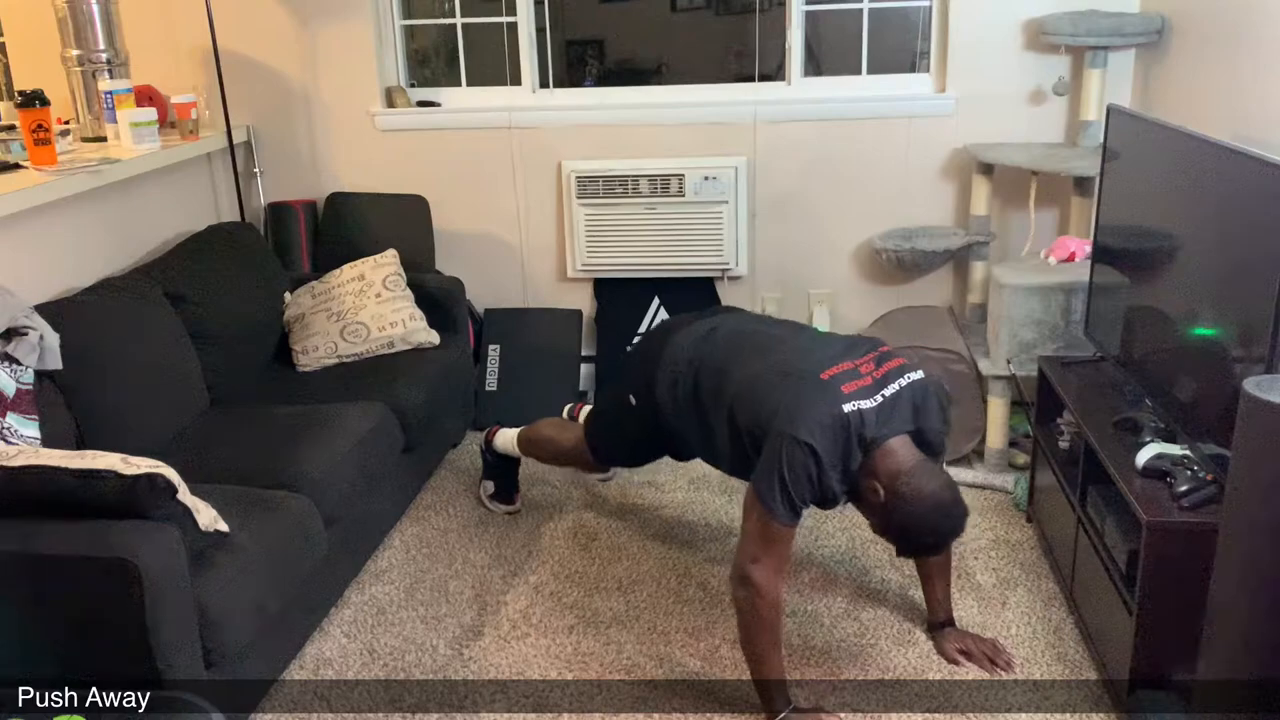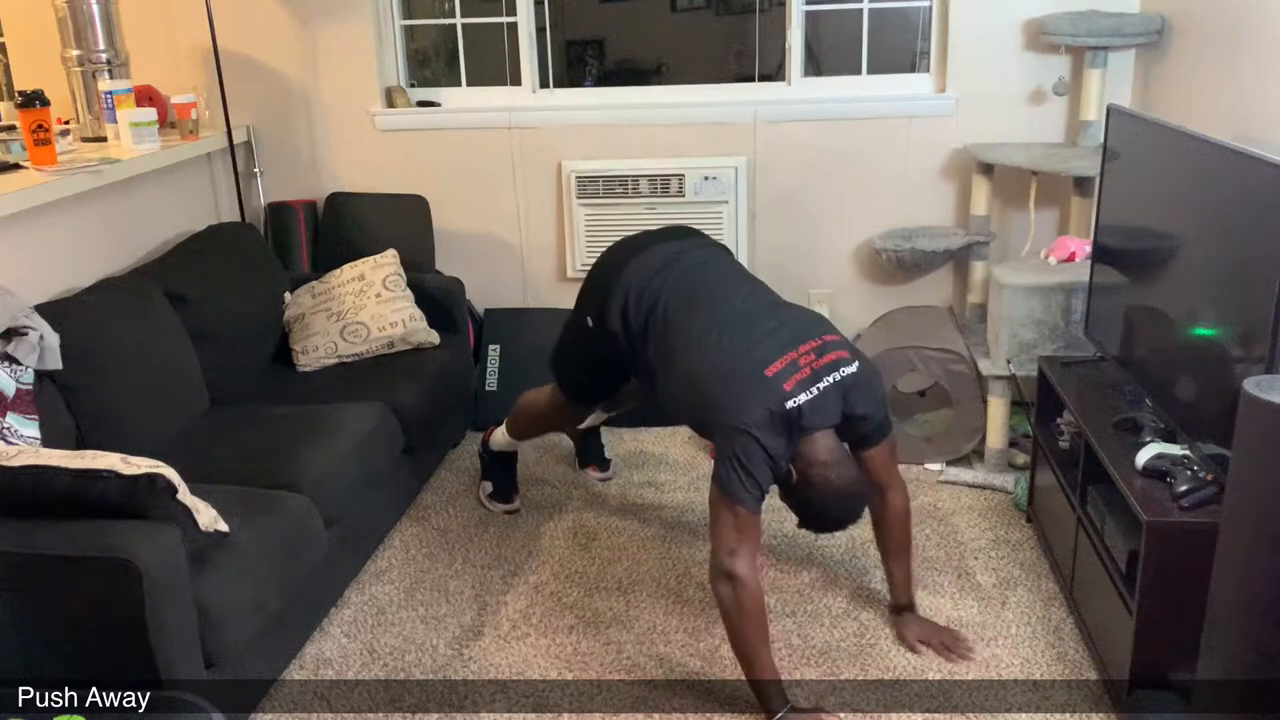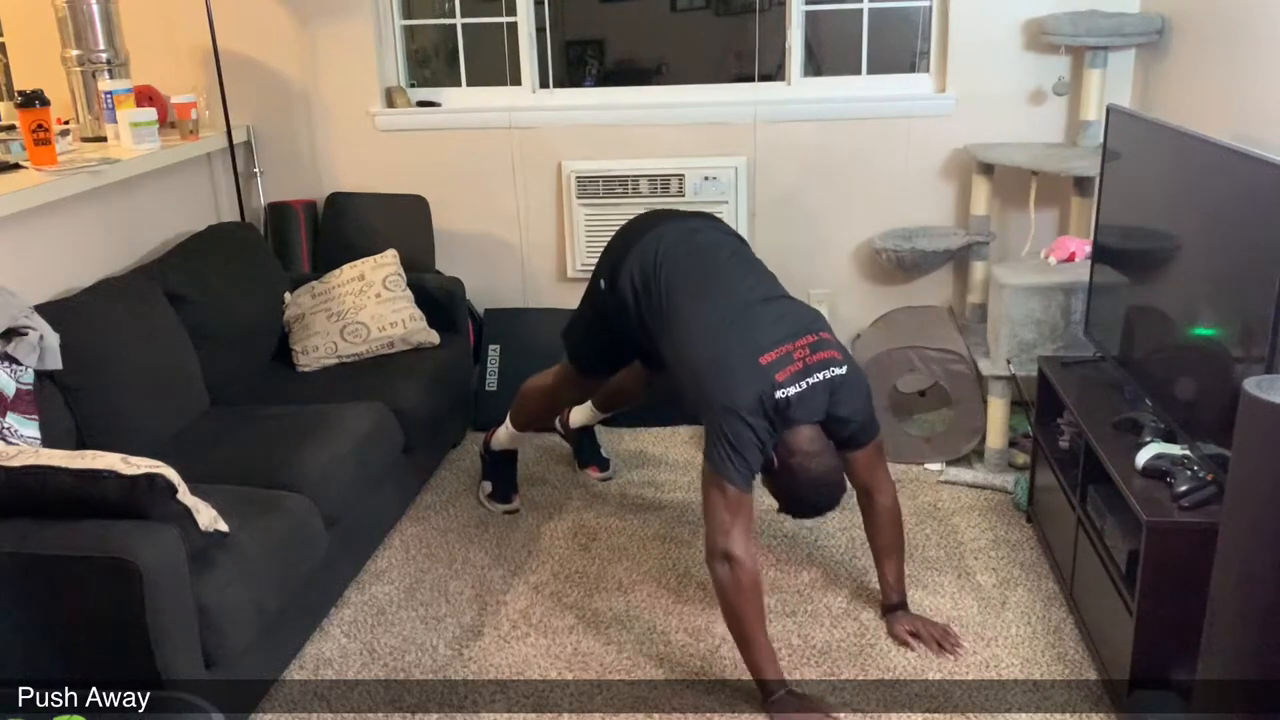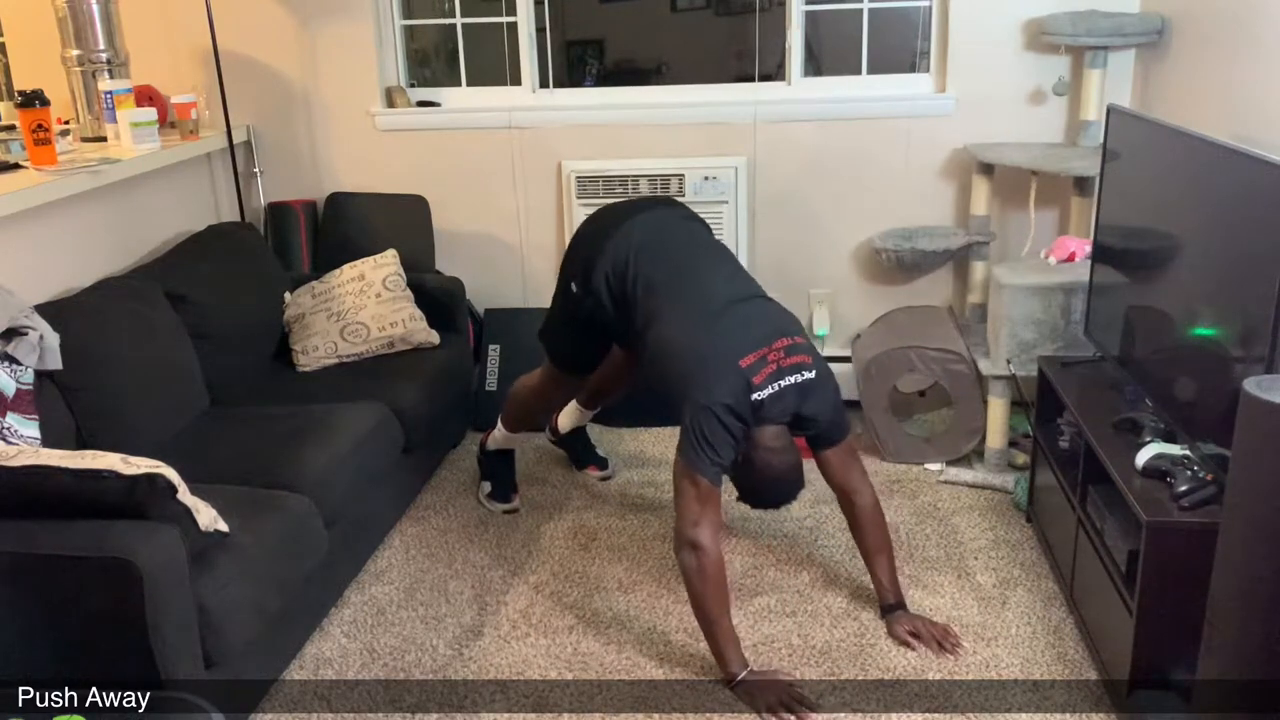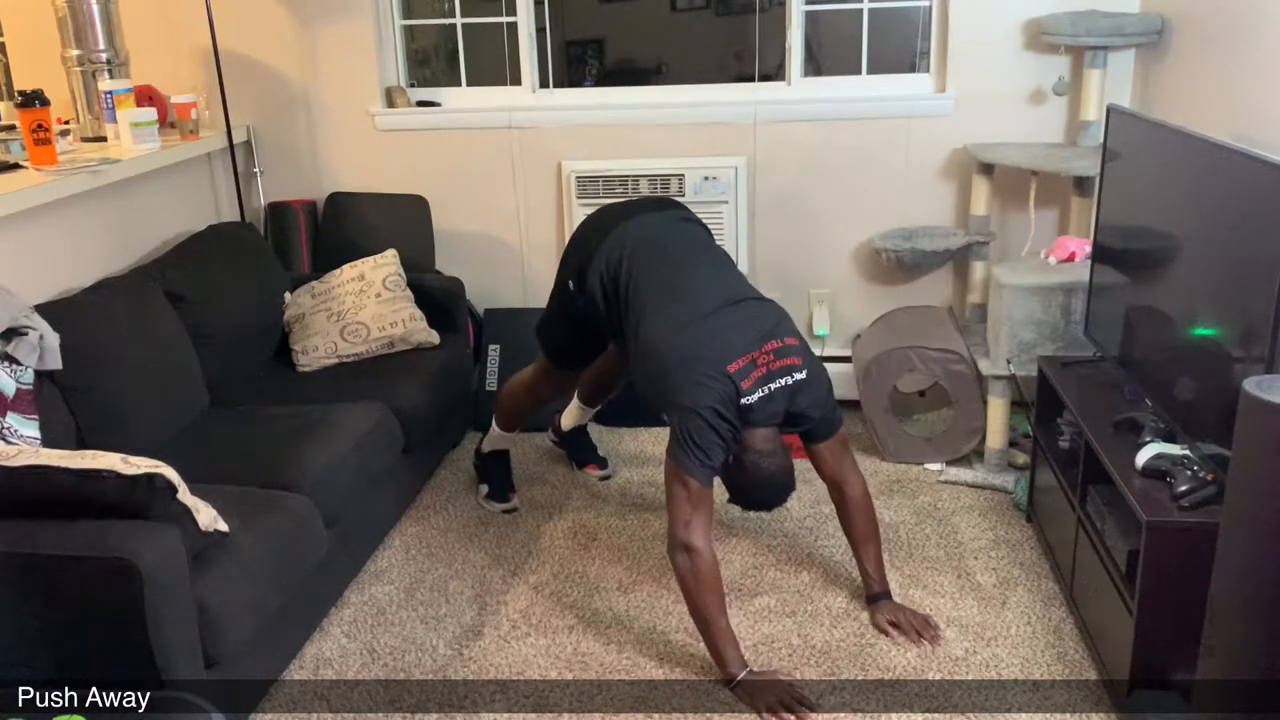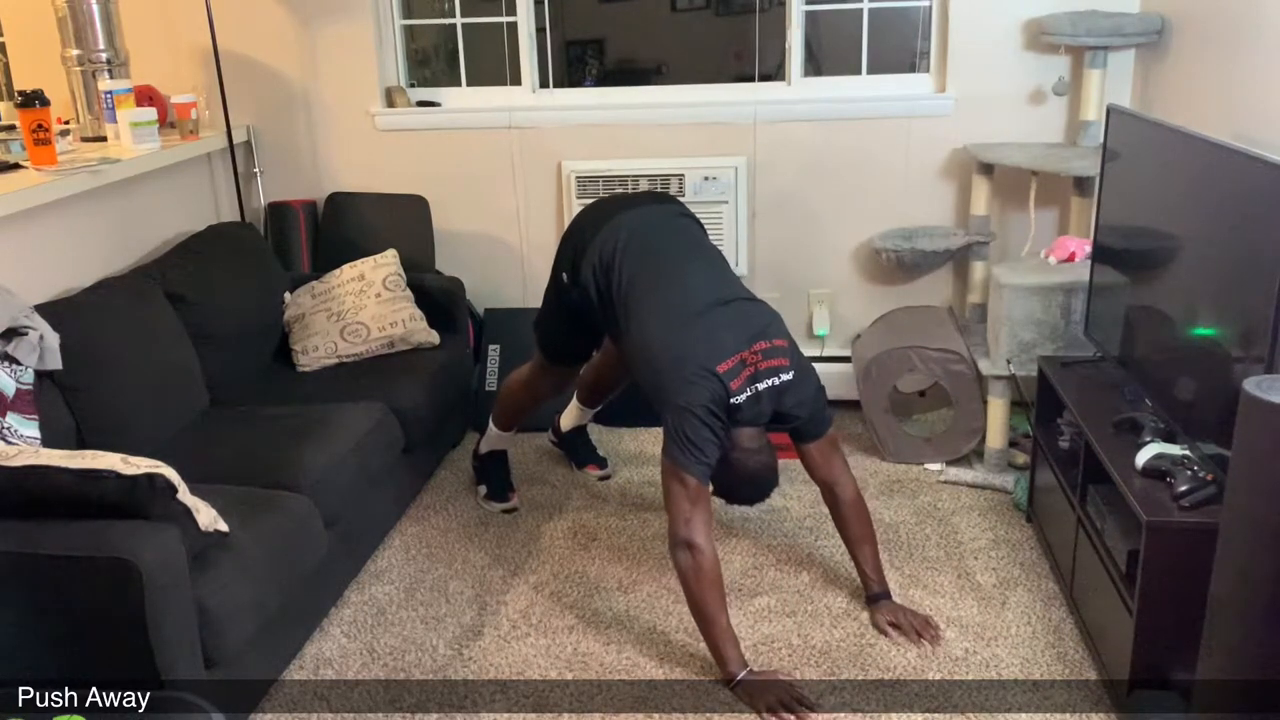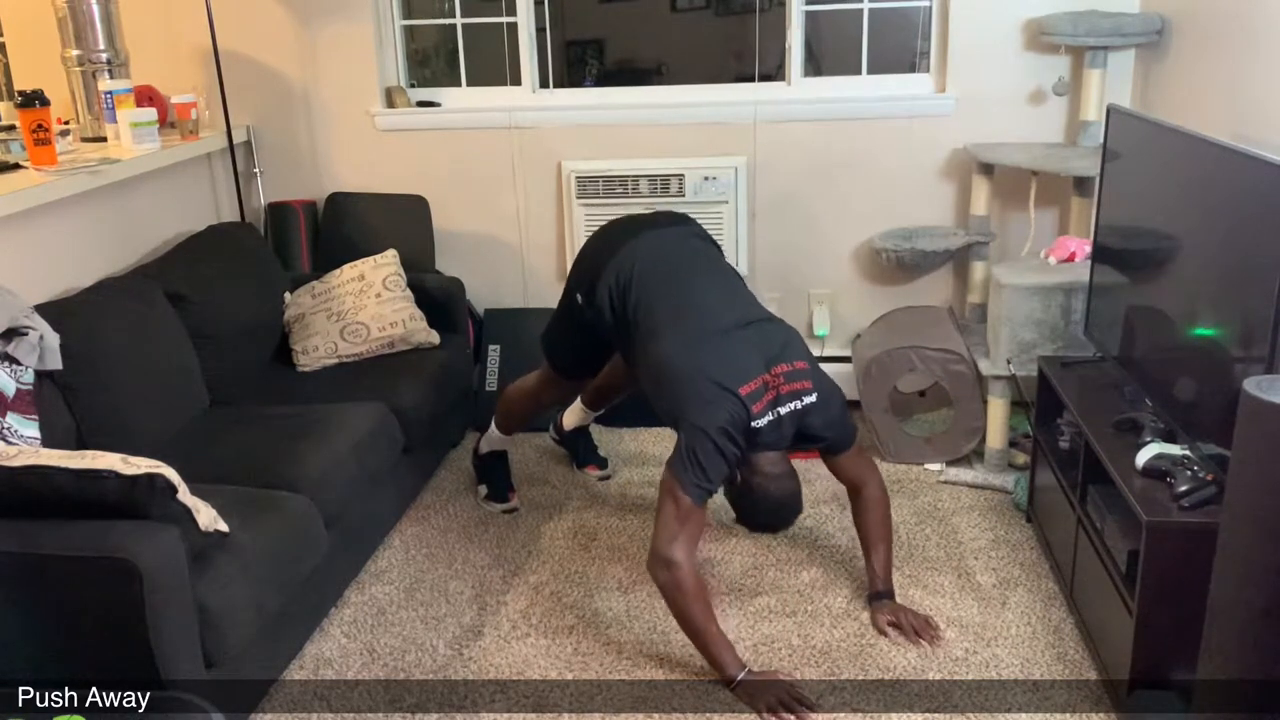
dt=0.5s
person 1, frame 1
left shoulder: (924, 402)
right shoulder: (811, 440)
left elbow: (927, 514)
right elbow: (755, 577)
left wrist: (942, 624)
left hip: (725, 343)
right hip: (677, 367)
right knee: (594, 449)
left ankle: (590, 412)
right ankle: (503, 444)
person 1, frame 2
left shoulder: (859, 382)
right shoulder: (753, 427)
left elbow: (888, 491)
right elbow: (732, 572)
left wrist: (904, 609)
left hip: (692, 258)
right hip: (627, 284)
left knee: (641, 382)
right knee: (569, 400)
left ankle: (587, 424)
right ankle: (499, 446)
person 1, frame 3
left shoulder: (845, 384)
right shoulder: (743, 407)
left elbow: (878, 490)
right elbow: (729, 553)
left wrist: (896, 606)
left hip: (706, 241)
right hip: (641, 258)
left knee: (648, 373)
right knee: (576, 378)
left ankle: (577, 424)
right ankle: (502, 444)
person 1, frame 4
left shoulder: (811, 382)
right shoulder: (716, 405)
left elbow: (856, 489)
right elbow: (696, 543)
left wrist: (894, 607)
right wrist: (738, 675)
left hip: (673, 228)
right hip: (610, 249)
left knee: (627, 360)
right knee: (561, 376)
left ankle: (569, 427)
right ankle: (497, 447)
person 1, frame 5
left shoulder: (805, 378)
right shoulder: (705, 406)
left elbow: (847, 481)
right elbow: (689, 545)
left wrist: (879, 595)
right wrist: (739, 675)
left hip: (671, 226)
right hip: (606, 248)
left knee: (623, 354)
right knee: (556, 373)
left ankle: (572, 426)
right ankle: (493, 448)
person 1, frame 6
left shoulder: (792, 378)
right shoulder: (696, 405)
left elbow: (838, 482)
right elbow: (690, 543)
left wrist: (879, 595)
right wrist: (738, 674)
left hip: (667, 221)
right hip: (600, 243)
left knee: (621, 355)
right knee: (552, 370)
left ankle: (570, 428)
right ankle: (491, 447)
person 1, frame 7
left shoulder: (816, 398)
right shoulder: (715, 428)
left elbow: (866, 482)
right elbow: (670, 559)
left wrist: (882, 594)
right wrist: (738, 676)
left hip: (682, 240)
right hip: (615, 265)
left knee: (631, 366)
right knee: (558, 382)
left ankle: (572, 426)
right ankle: (492, 447)
